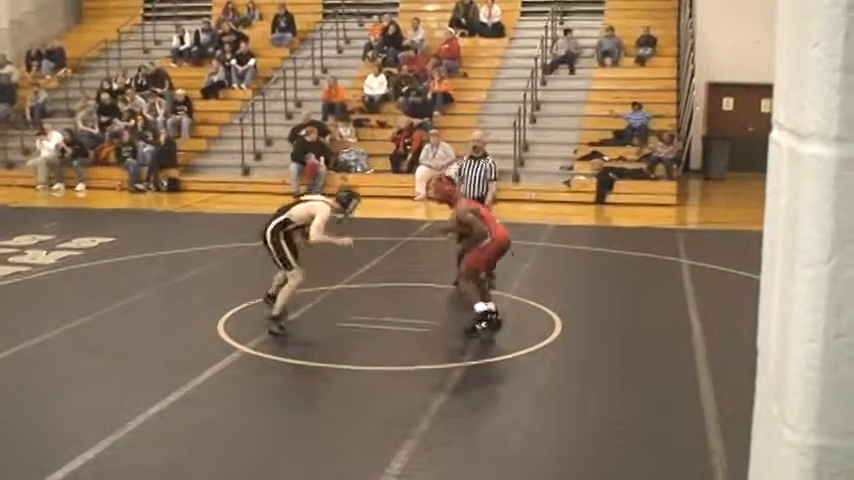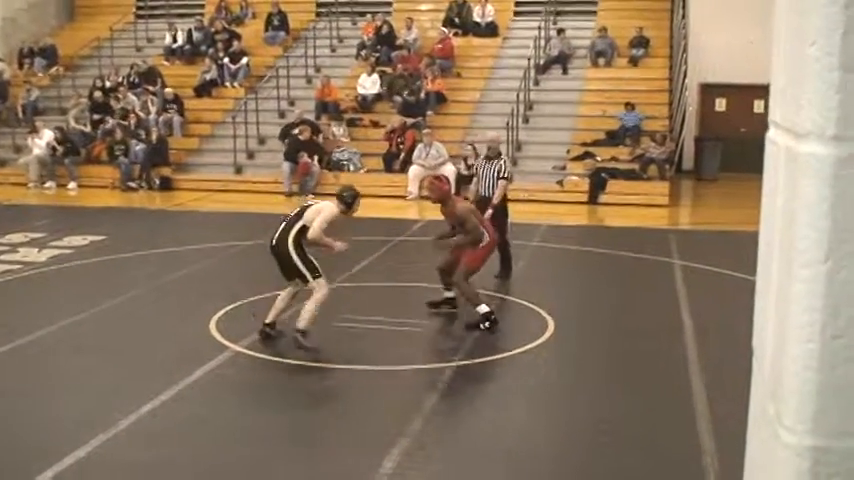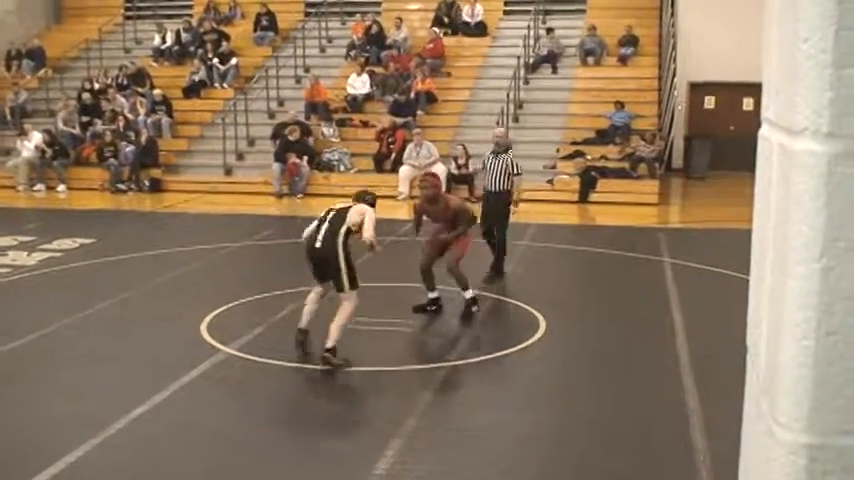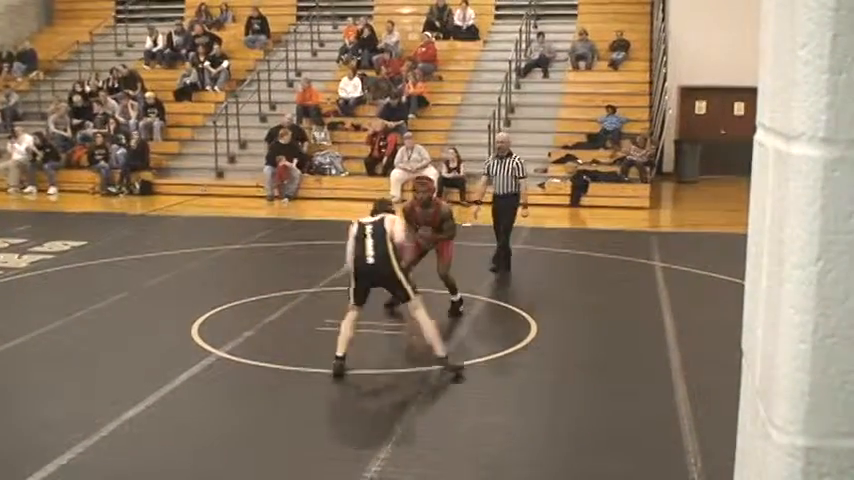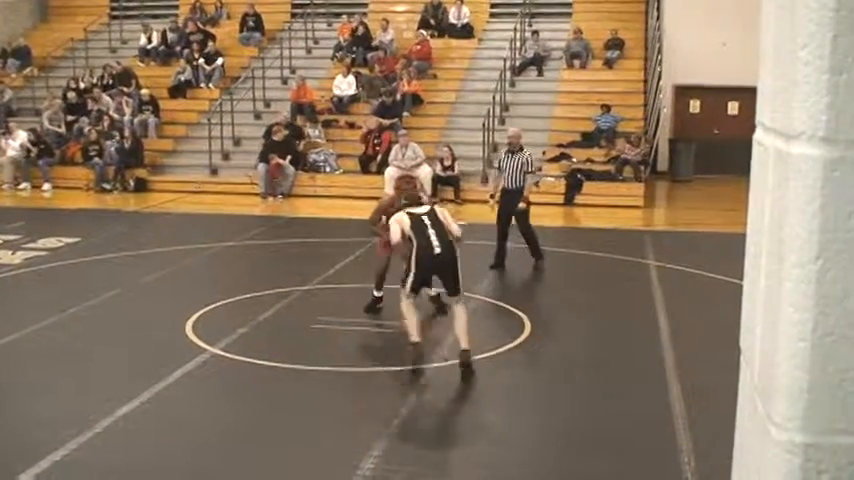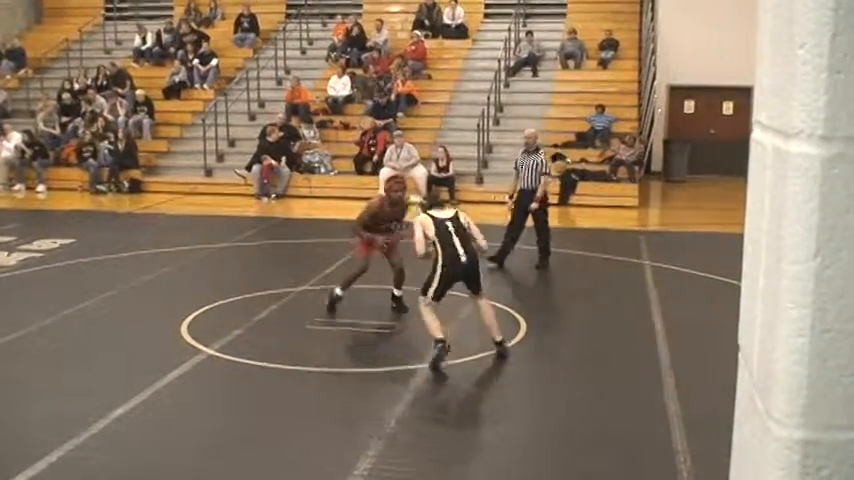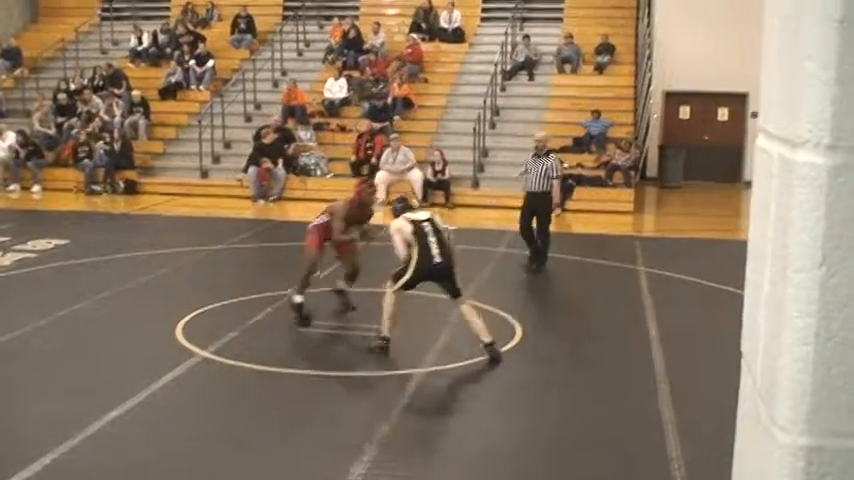
dt=0.3s
person 1, frame 1
left shoulder: (322, 202)
right shoulder: (326, 209)
right elbow: (314, 238)
right wrist: (339, 241)
left hip: (280, 231)
right hip: (274, 233)
left knee: (289, 269)
right knee: (296, 279)
left ankle: (271, 295)
right ankle: (275, 319)
person 1, frame 2
left shoulder: (324, 205)
right shoulder: (333, 208)
right elbow: (312, 235)
left wrist: (329, 243)
right wrist: (333, 245)
left hip: (279, 243)
right hip: (289, 244)
left knee: (295, 286)
right knee: (322, 290)
left ankle: (268, 326)
right ankle: (300, 333)
person 1, frame 3
left shoulder: (332, 209)
right shoulder: (368, 210)
left elbow: (306, 235)
right elbow: (368, 238)
right wrist: (374, 246)
left hip: (313, 248)
right hip: (335, 249)
left knee: (322, 288)
right knee: (350, 302)
left ankle: (302, 330)
right ankle: (329, 351)
person 1, frame 4
left shoulder: (356, 225)
right shoulder: (393, 219)
left elbow: (350, 263)
right elbow: (399, 240)
left hip: (361, 268)
right hip: (386, 265)
left knee: (352, 313)
right knee: (418, 310)
left ankle: (339, 360)
right ankle: (443, 360)
person 1, frame 5
left shoulder: (397, 217)
right shoulder: (437, 209)
left elbow: (395, 241)
right elbow: (457, 234)
left hip: (422, 258)
right hip: (447, 255)
left knee: (407, 300)
right knee: (457, 304)
left ankle: (416, 346)
right ankle: (465, 355)
person 1, frame 6
left shoulder: (421, 219)
right shoulder: (460, 215)
left elbow: (421, 252)
right elbow: (483, 246)
left hip: (447, 265)
right hip: (470, 261)
left knee: (425, 305)
right knee: (480, 298)
left ankle: (440, 343)
right ankle: (500, 344)
person 1, frame 7
left shoulder: (396, 224)
right shoulder: (433, 216)
left elbow: (403, 257)
right elbow: (448, 246)
left hip: (422, 264)
right hip: (444, 264)
left knee: (390, 290)
right knee: (462, 304)
left ankle: (384, 340)
right ankle: (490, 346)
person 2, frame 1
left shoulder: (459, 211)
right shoulder: (463, 204)
left elbow: (482, 231)
left wrist: (466, 245)
right wrist: (453, 228)
left hip: (493, 241)
right hip: (501, 238)
left knee: (464, 278)
right knee: (474, 276)
left ankle: (484, 316)
right ankle: (490, 313)
person 2, frame 2
left shoulder: (460, 209)
right shoulder: (445, 208)
left elbow: (478, 235)
right elbow: (455, 229)
left wrist: (454, 242)
right wrist: (442, 237)
left hip: (483, 241)
right hip: (473, 240)
left knee: (458, 279)
right knee: (443, 268)
left ankle: (488, 317)
right ankle: (450, 299)
person 2, frame 3
left shoulder: (454, 205)
right shoulder: (419, 205)
left elbow: (472, 221)
right elbow: (418, 223)
left wrist: (452, 235)
right wrist: (416, 232)
left hip: (459, 234)
right hip: (442, 232)
left knee: (451, 266)
right knee: (424, 265)
left ankle: (471, 300)
right ankle: (434, 301)
person 2, frame 4
left shoulder: (443, 209)
right shoulder: (408, 208)
left elbow: (451, 233)
left wrist: (433, 236)
right wrist: (418, 236)
left hip: (442, 238)
right hip: (423, 237)
left knee: (443, 273)
right knee: (405, 267)
left ankle: (457, 301)
right ankle: (397, 297)
person 2, frame 5
right shoulder: (386, 204)
right elbow: (372, 224)
right wrist: (385, 236)
right hip: (389, 234)
right knee: (382, 267)
left ankle: (435, 297)
right ankle: (377, 297)
person 2, frame 6
left shoulder: (403, 205)
right shoulder: (375, 206)
right elbow: (356, 228)
left wrist: (397, 234)
right wrist: (375, 238)
left hip: (387, 236)
right hip: (367, 235)
left knee: (399, 266)
right knee: (362, 267)
left ankle: (397, 298)
right ankle: (336, 295)
person 2, frame 7
left shoulder: (368, 211)
right shoulder: (343, 208)
left elbow: (362, 232)
right elbow: (337, 238)
right wrist: (354, 236)
right hip: (319, 229)
left knee: (354, 266)
right knee: (312, 267)
left ankle: (341, 290)
right ankle: (298, 303)
person 3, frame 1
left shoulder: (490, 163)
right shoulder: (463, 162)
left elbow: (492, 188)
right elbow: (457, 183)
left wrist: (487, 208)
left hip: (481, 204)
person 3, frame 2
left shoulder: (502, 163)
right shoulder: (480, 161)
left elbow: (501, 188)
left wrist: (492, 208)
left hip: (497, 204)
right hip: (481, 202)
left knee: (500, 238)
left ankle: (505, 269)
person 3, frame 3
left shoulder: (510, 158)
right shoulder: (488, 155)
left elbow: (516, 182)
left wrist: (514, 202)
right wrist: (482, 196)
left hip: (503, 197)
right hip: (489, 196)
left knee: (499, 233)
right knee: (485, 230)
left ankle: (497, 270)
right ankle: (499, 257)
person 3, frame 4
left shoulder: (516, 161)
right shoulder: (491, 161)
left elbow: (522, 184)
right elbow: (484, 182)
left wrist: (524, 205)
right wrist: (477, 203)
left hip: (510, 199)
right hip: (497, 199)
left knee: (504, 232)
right knee: (499, 233)
left ankle: (499, 263)
right ankle: (503, 263)
person 3, frame 5
left shoulder: (526, 156)
right shoulder: (503, 155)
left elbow: (529, 180)
right elbow: (497, 176)
left wrist: (524, 200)
right wrist: (492, 196)
left hip: (519, 194)
right hip: (505, 194)
left knee: (524, 227)
right knee: (501, 227)
left ankle: (538, 256)
right ankle: (499, 261)
person 3, frame 6
left shoulder: (542, 157)
right shoulder: (521, 155)
left elbow: (544, 181)
left wrist: (537, 201)
right wrist: (511, 196)
left hip: (537, 196)
right hip: (522, 194)
left knee: (541, 228)
right knee: (513, 226)
left ankle: (544, 259)
right ankle: (500, 257)
person 3, frame 7
left shoulder: (551, 160)
right shoulder: (530, 158)
left elbow: (555, 184)
left wrist: (556, 205)
right wrist: (525, 197)
left hip: (544, 198)
right hip: (530, 197)
left knee: (542, 231)
right knee: (524, 228)
left ankle: (539, 262)
right ankle: (536, 254)
